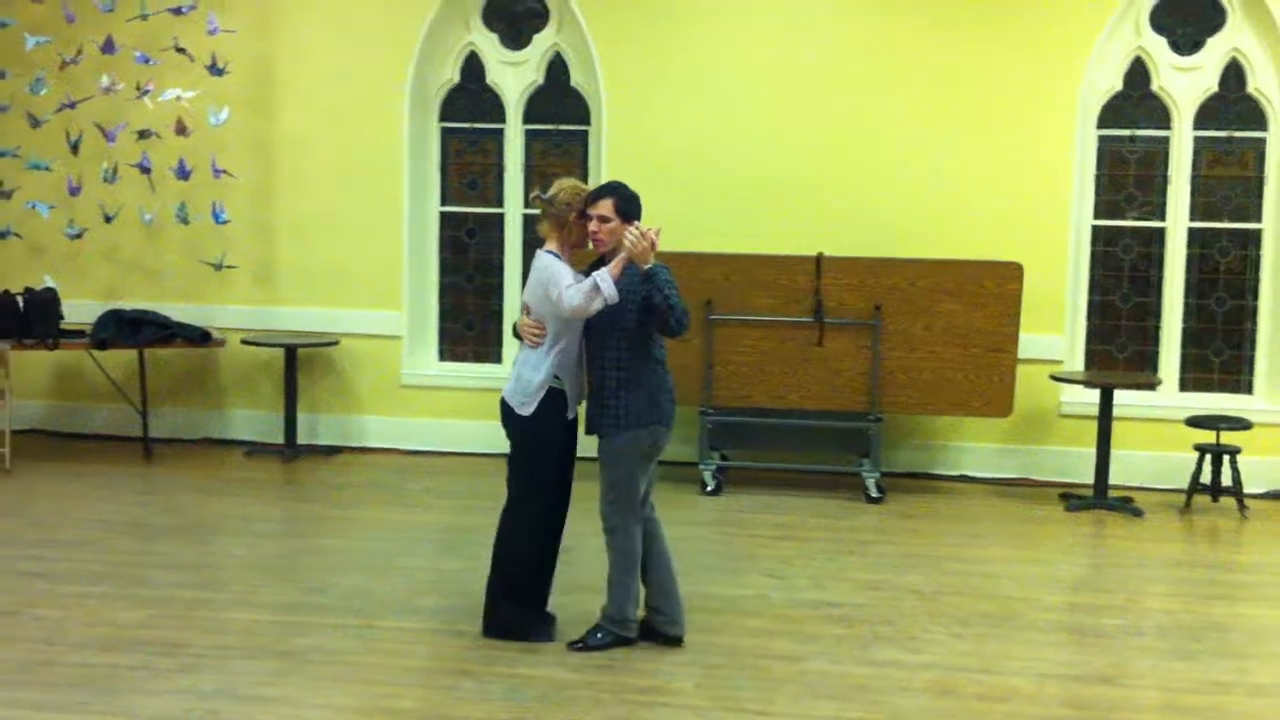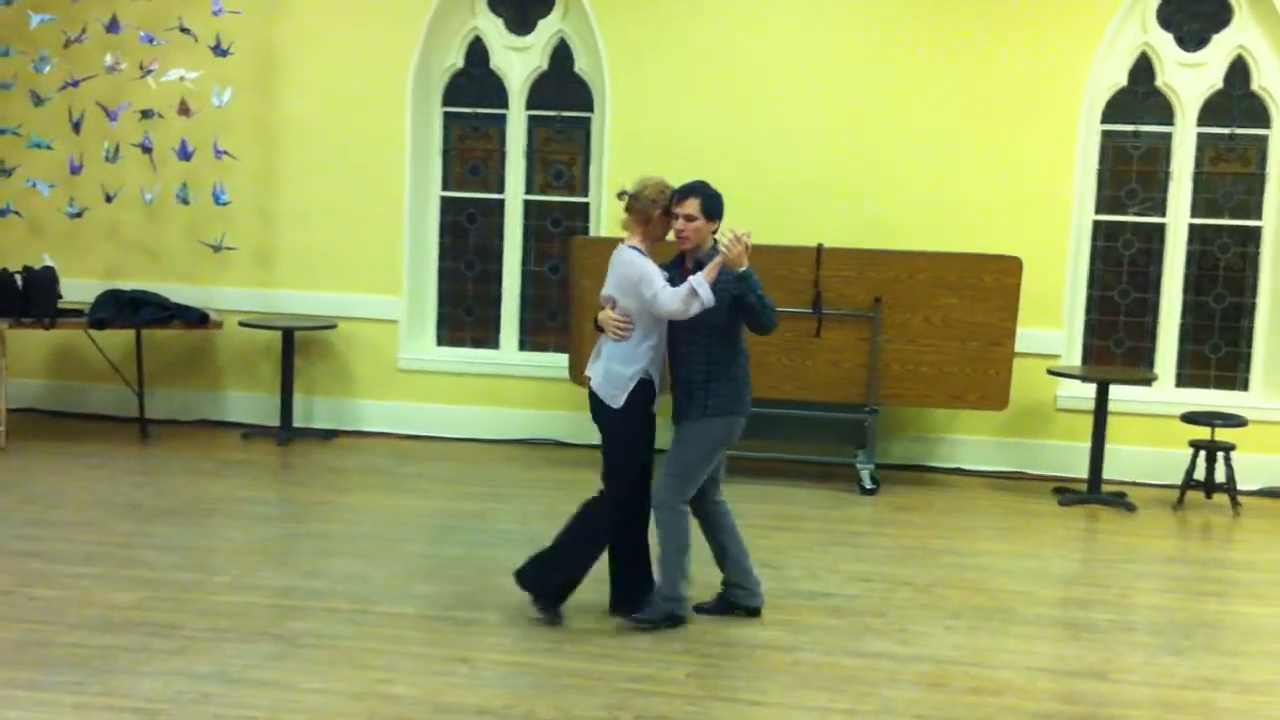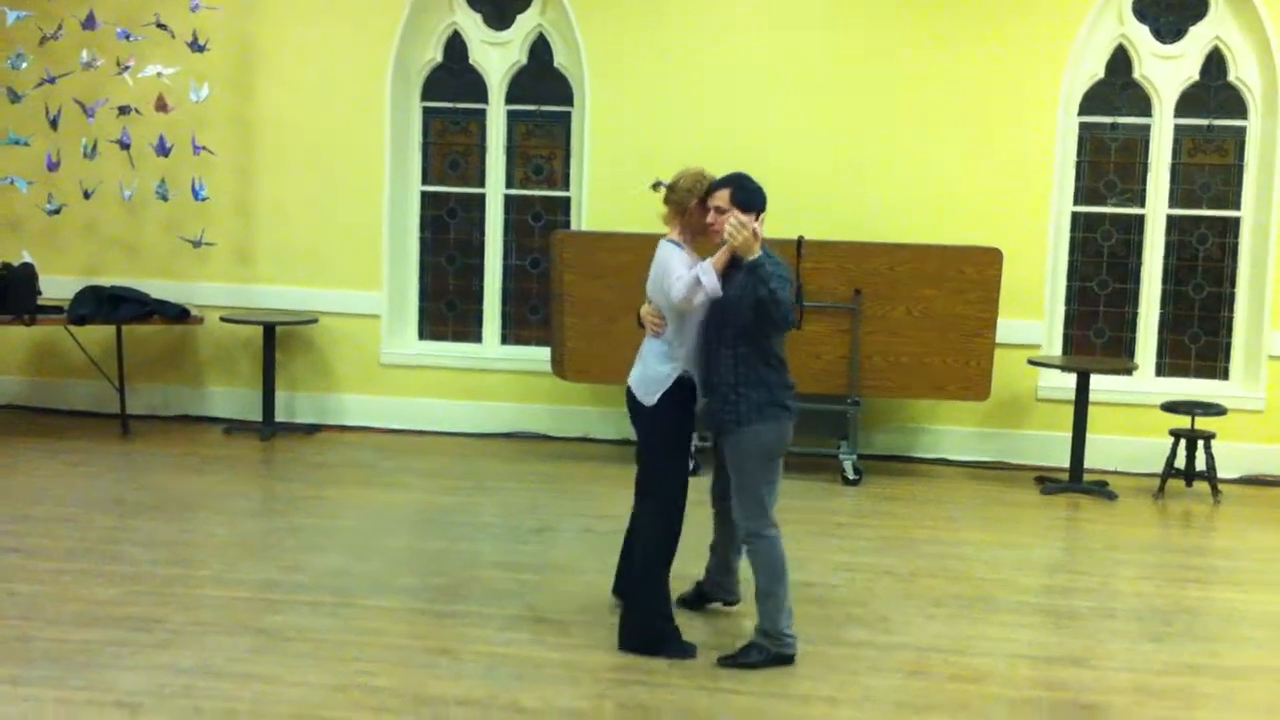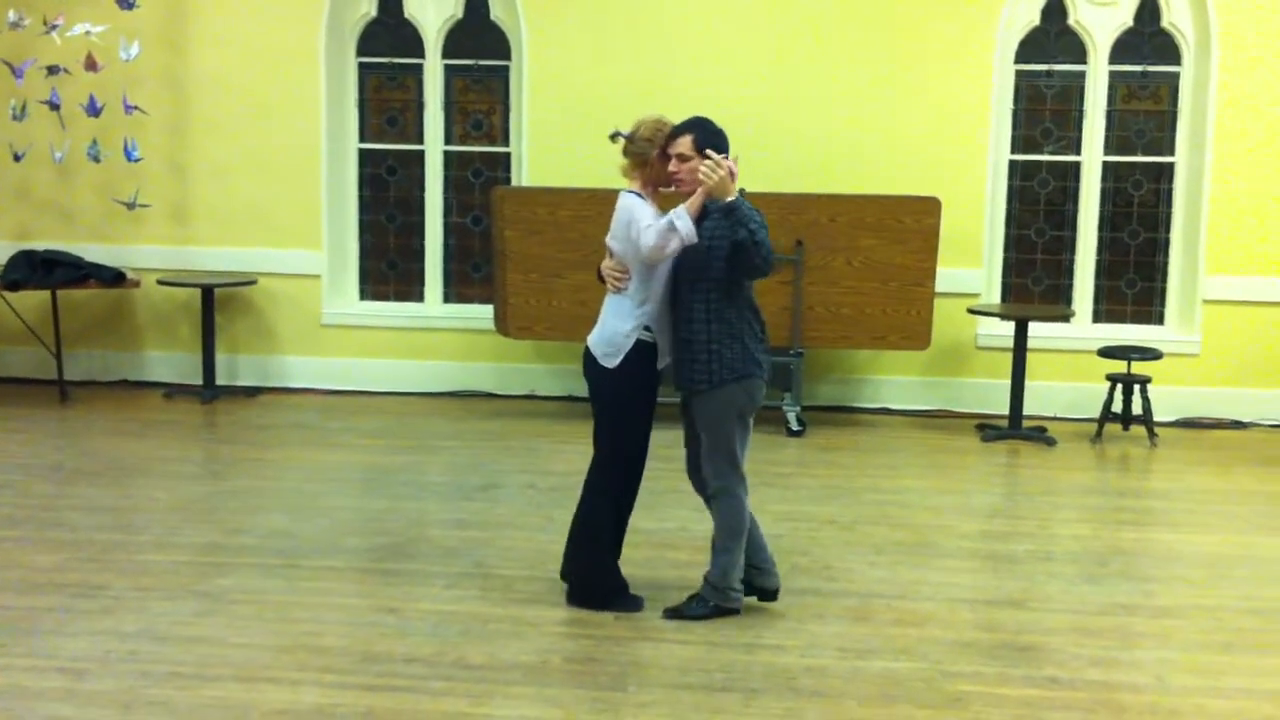
dt=1s
person 1, frame 1
left shoulder: (649, 275)
right shoulder: (590, 278)
left elbow: (676, 325)
left wrist: (646, 266)
right wrist: (525, 323)
left hip: (639, 414)
right hip: (615, 413)
left knee: (621, 517)
right knee: (640, 515)
left ankle: (619, 623)
right ankle: (665, 619)
person 1, frame 2
left shoulder: (730, 273)
right shoulder: (668, 274)
left elbow: (765, 324)
right elbow: (630, 308)
left wrist: (741, 270)
right wrist: (605, 316)
left hip: (720, 405)
right hip: (692, 404)
left knee: (669, 493)
right knee: (704, 498)
left ankle: (669, 599)
right ankle: (743, 592)
person 1, frame 3
left shoulder: (766, 269)
right shoulder: (722, 269)
left elbow: (784, 319)
left wrist: (754, 256)
right wrist: (649, 311)
left hip: (760, 414)
right hip: (731, 411)
left knee: (756, 523)
right knee: (725, 504)
left ankle: (777, 639)
right ankle: (719, 584)
person 1, frame 4
left shoulder: (734, 216)
left elbow: (762, 264)
left wrist: (730, 199)
right wrist: (610, 266)
left hip: (731, 369)
right hip: (697, 369)
left knee: (722, 480)
right knee: (704, 475)
left ankle: (723, 591)
right ankle: (759, 573)
person 2, frame 1
left shoulder: (555, 264)
right shoulder: (551, 267)
right elbow: (575, 304)
right wrist: (623, 259)
left hip: (554, 402)
right hip: (536, 405)
left knee: (550, 505)
right knee: (528, 506)
left ankle: (528, 606)
right ankle: (506, 616)
person 2, frame 2
left shoulder: (630, 258)
right shoulder: (637, 265)
right elbow: (672, 305)
right wrist: (719, 264)
left hip: (625, 389)
right hip: (624, 392)
left knee: (636, 492)
right knee: (620, 493)
left ankle: (632, 589)
right ankle: (544, 578)
person 2, frame 3
left shoulder: (681, 252)
right shoulder: (672, 254)
right elbow: (685, 295)
right wrist: (728, 250)
left hip: (670, 390)
right hip: (660, 393)
left knee: (658, 496)
right knee: (661, 504)
left ankle: (631, 585)
right ankle: (647, 629)
person 2, frame 4
left shoulder: (638, 205)
right shoulder: (635, 208)
right elbow: (656, 245)
right wrist: (703, 193)
left hip: (629, 352)
right hip: (623, 355)
left knee: (618, 464)
right knee: (617, 467)
left ankle: (586, 569)
right ankle: (596, 585)
